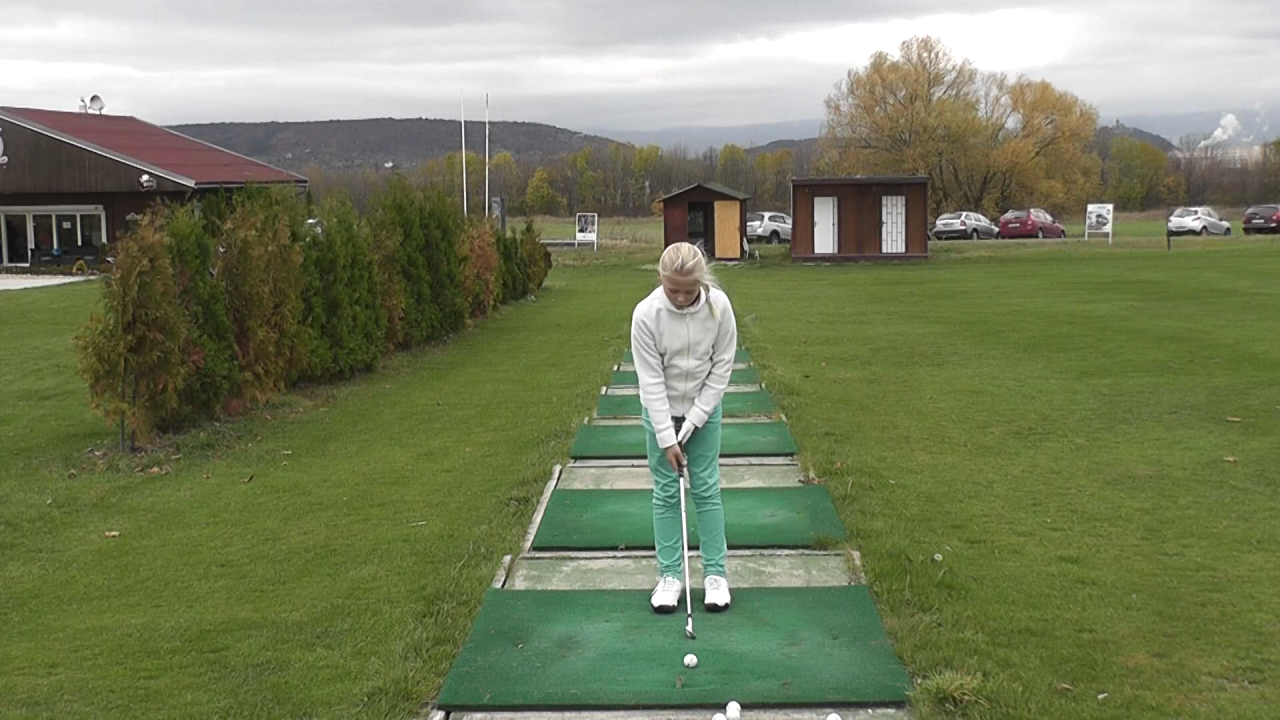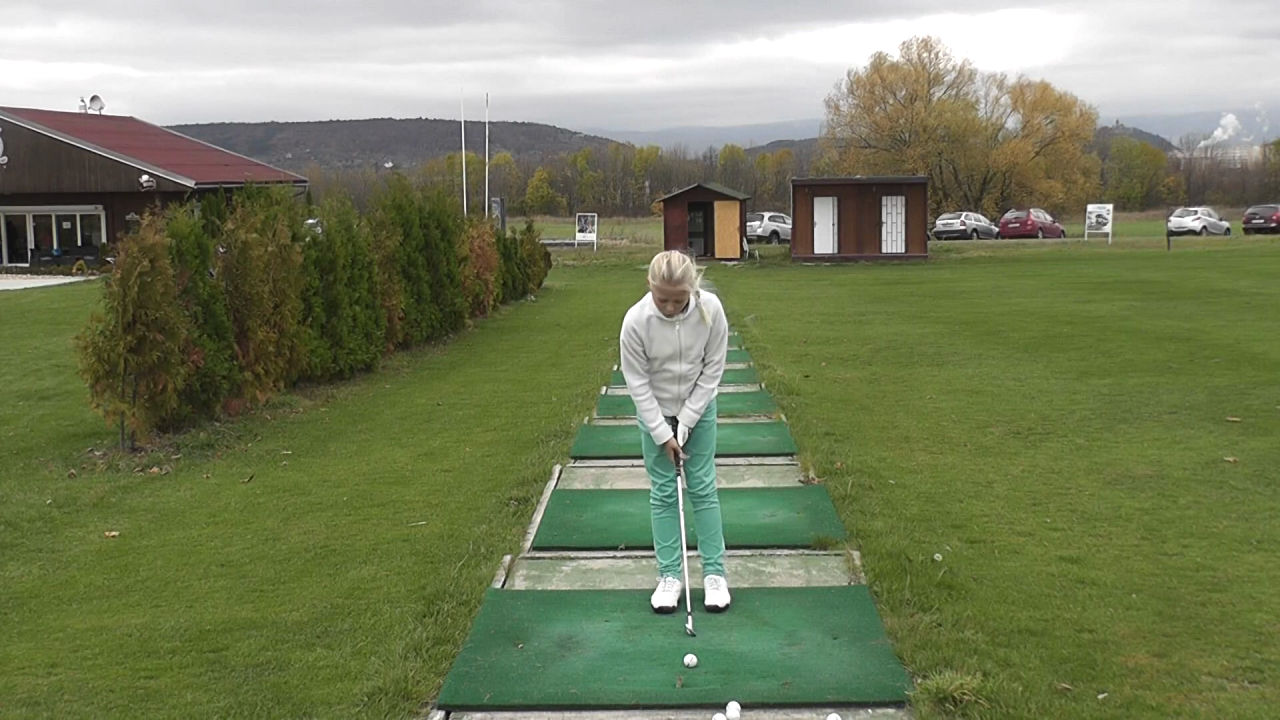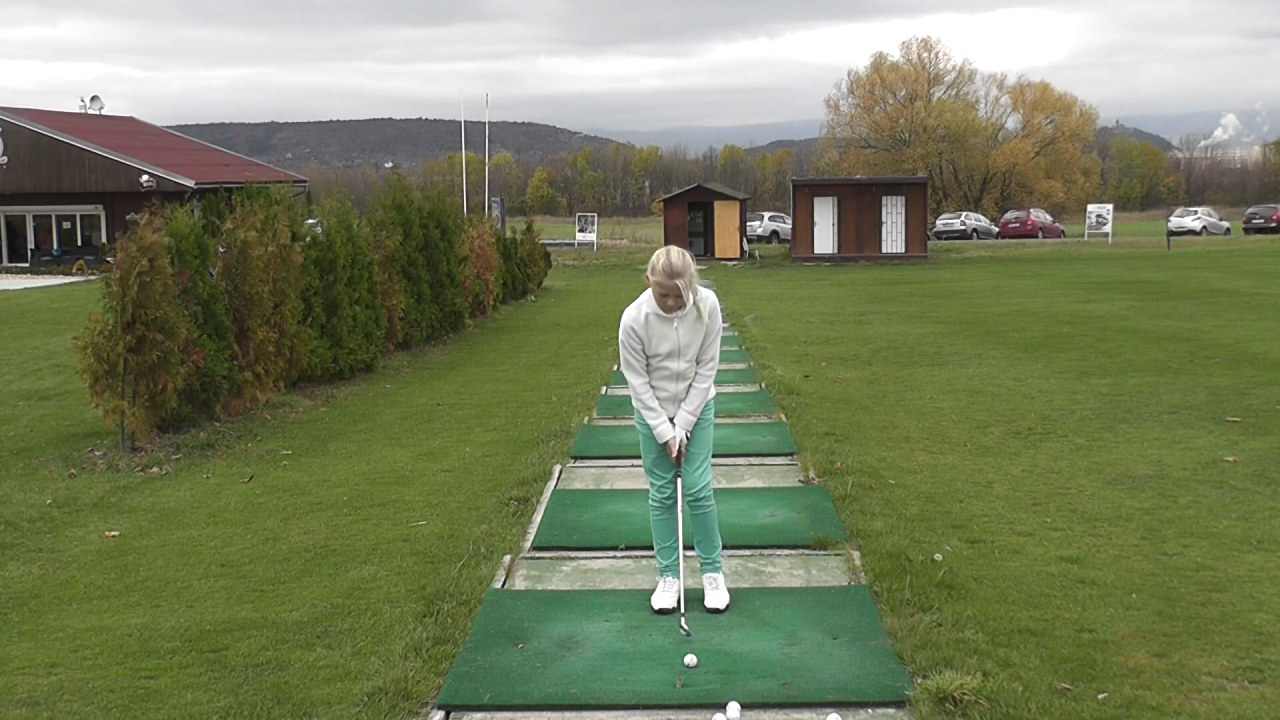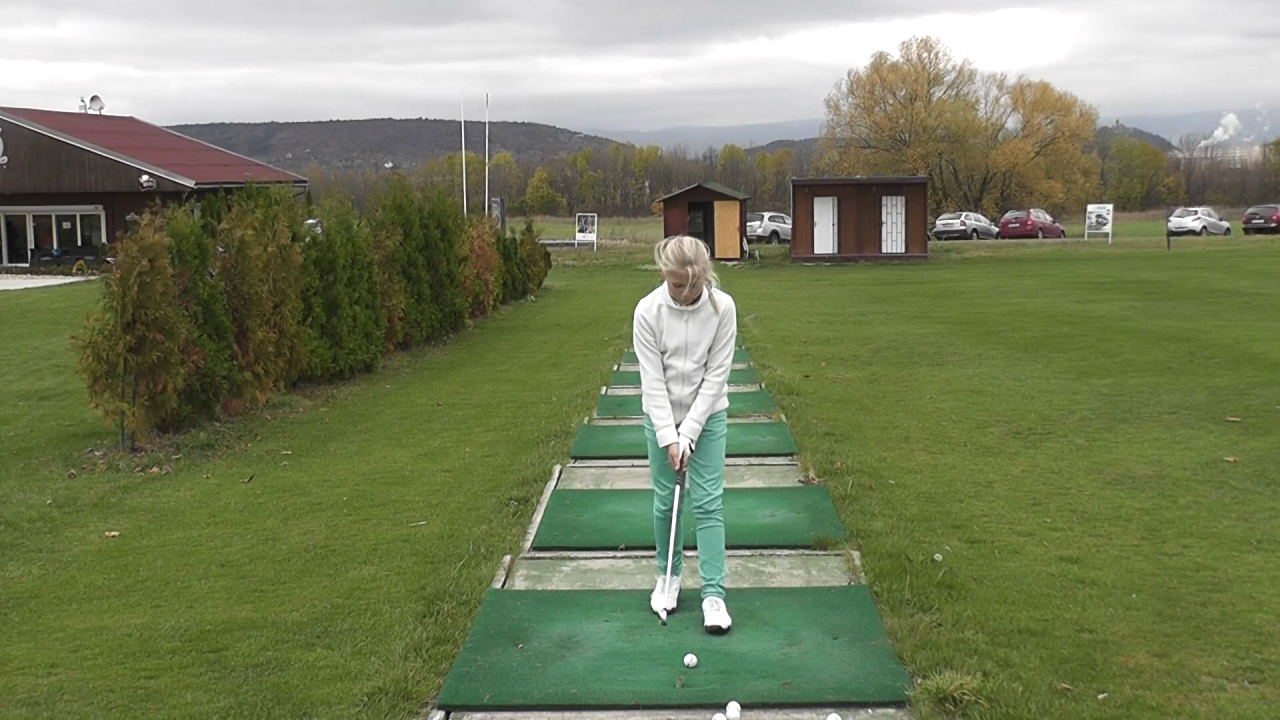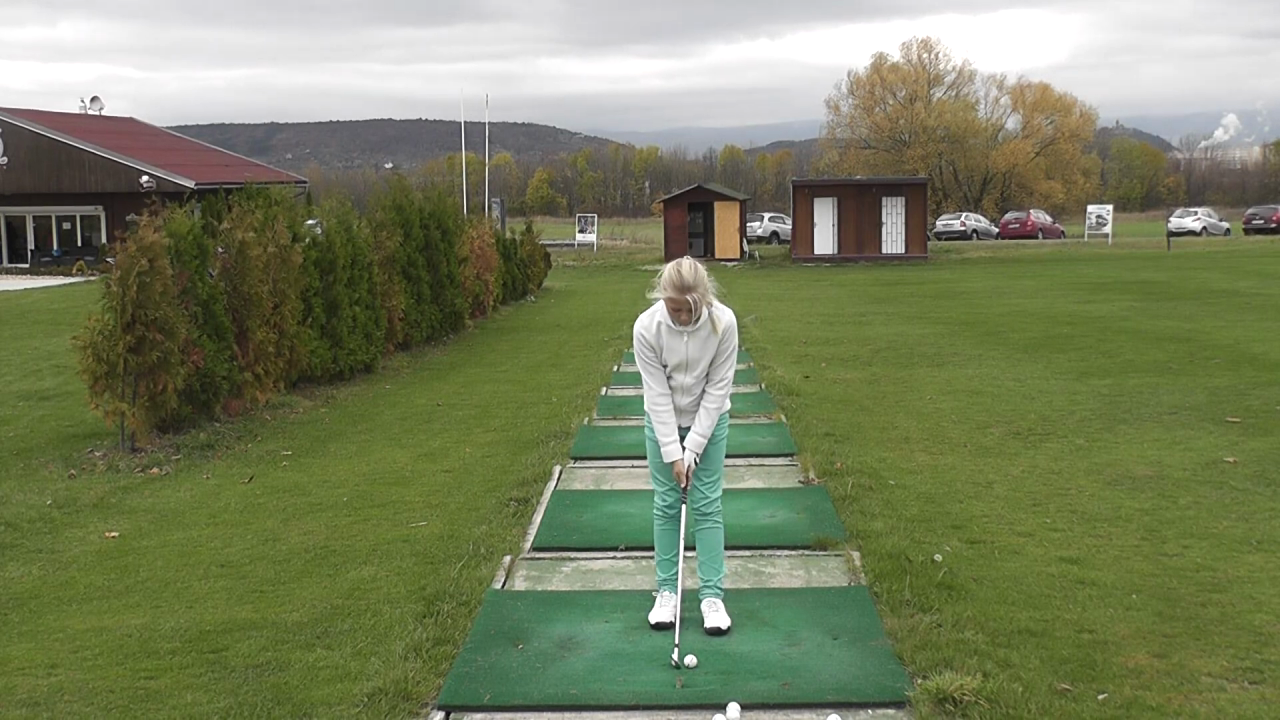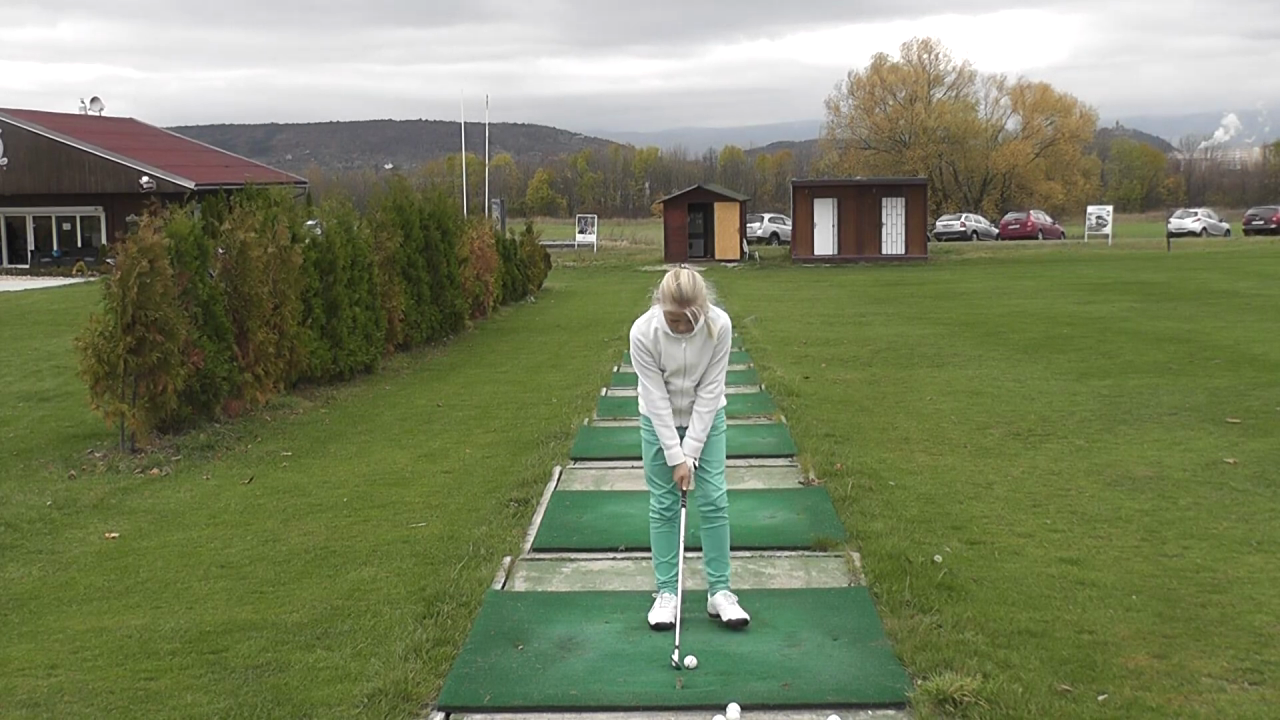
dt=0.5s
person 1, frame 1
left shoulder: (719, 305)
right shoulder: (646, 314)
left elbow: (722, 366)
right elbow: (651, 380)
left wrist: (694, 421)
right wrist: (666, 438)
left hip: (704, 407)
right hip: (660, 408)
left knee: (706, 488)
right knee: (666, 491)
left ankle: (715, 572)
right ankle: (669, 575)
person 1, frame 2
left shoulder: (710, 308)
right shoulder: (635, 321)
left elbow: (714, 367)
right elbow: (637, 382)
left wrist: (687, 420)
right wrist: (662, 432)
left hip: (700, 407)
right hip: (655, 410)
left knee: (702, 487)
right knee: (663, 492)
left ankle: (714, 573)
right ankle: (670, 575)
person 1, frame 3
left shoulder: (707, 305)
right shoulder: (633, 319)
left elbow: (706, 369)
right elbow: (637, 380)
left wrist: (683, 424)
right wrist: (665, 431)
left hip: (696, 407)
right hip: (653, 411)
left knee: (698, 488)
right knee: (662, 493)
left ankle: (712, 571)
right ankle: (668, 575)
person 1, frame 4
left shoulder: (723, 308)
right shoulder: (647, 311)
left elbow: (716, 375)
right elbow: (652, 379)
left wrist: (688, 433)
right wrist: (669, 437)
left hip: (708, 416)
right hip: (661, 416)
left knee: (708, 502)
right knee: (667, 501)
left ankle: (713, 593)
right ankle: (670, 574)
person 1, frame 5
left shoulder: (724, 321)
right shoulder: (646, 327)
left elbow: (718, 388)
right elbow: (657, 392)
left wrist: (693, 447)
right wrist: (673, 453)
left hip: (709, 419)
right hip: (662, 420)
left knee: (707, 504)
right knee: (666, 503)
left ankle: (712, 594)
right ankle: (666, 591)
person 1, frame 6
left shoulder: (719, 325)
right shoulder: (643, 332)
left elbow: (710, 390)
right elbow: (655, 397)
left wrist: (691, 451)
right wrist: (675, 456)
left hip: (706, 418)
right hip: (659, 422)
left knee: (714, 500)
right knee: (663, 506)
left ankle: (719, 590)
right ankle: (666, 591)
